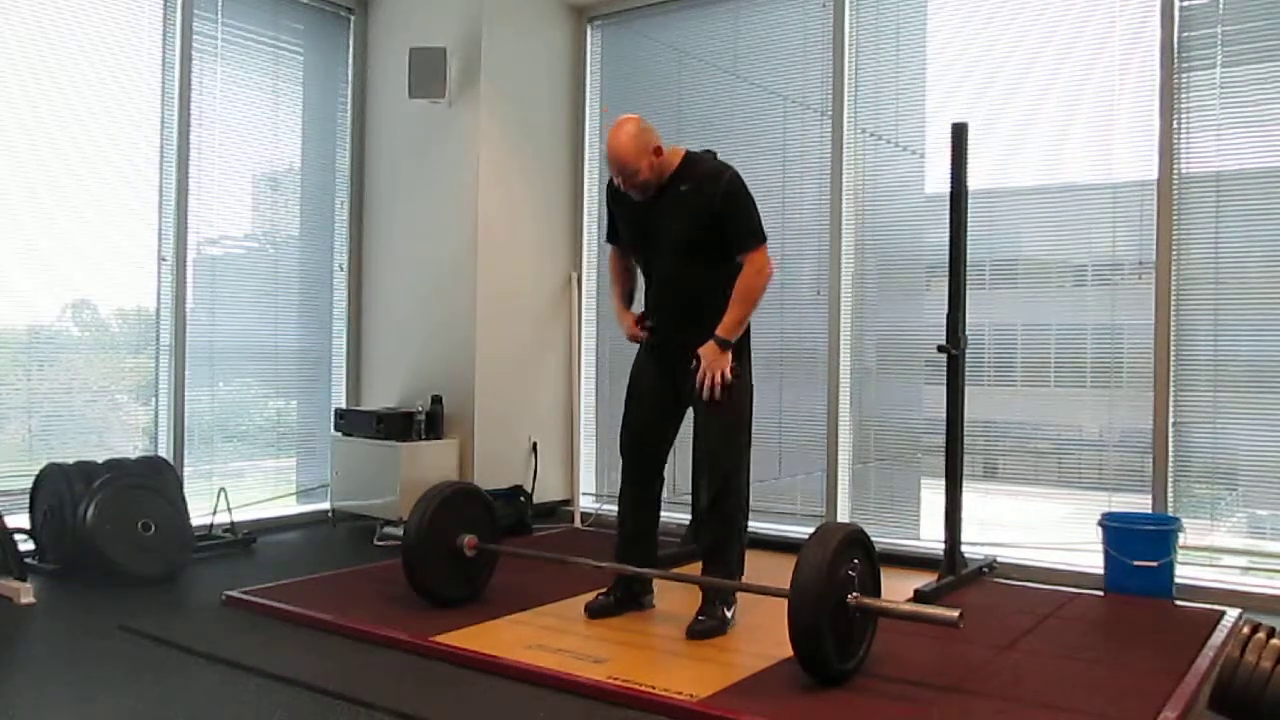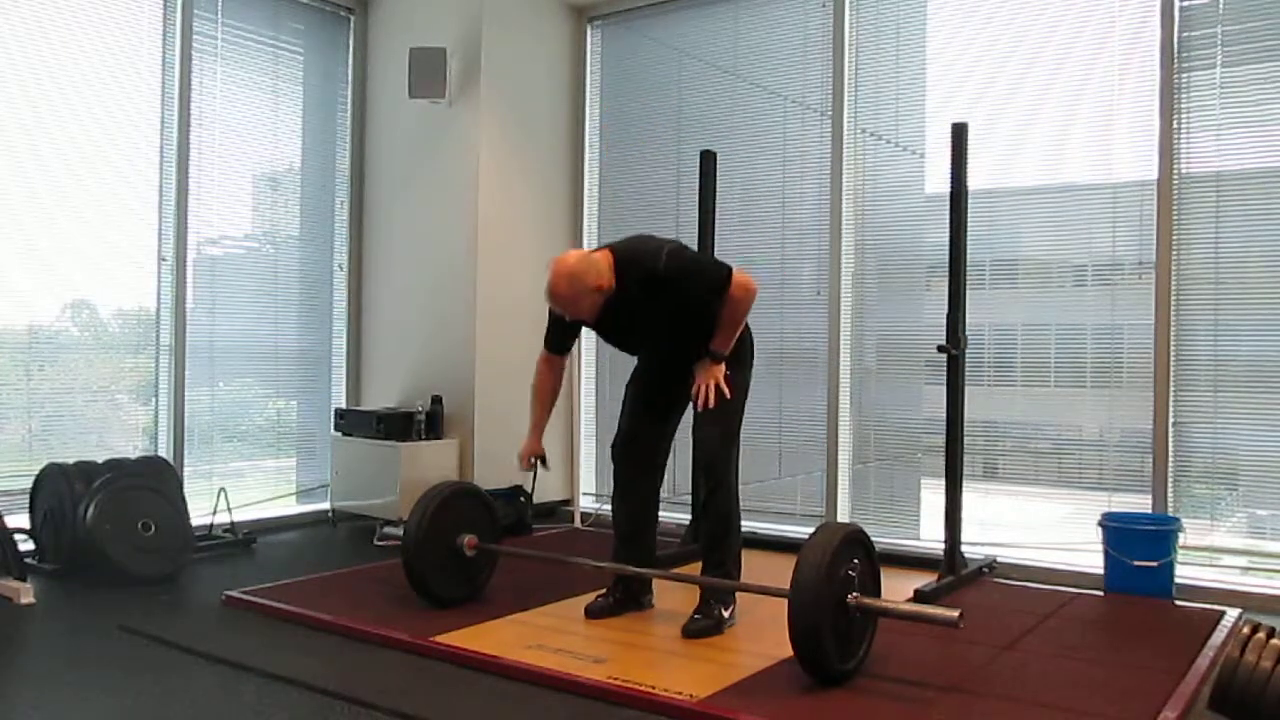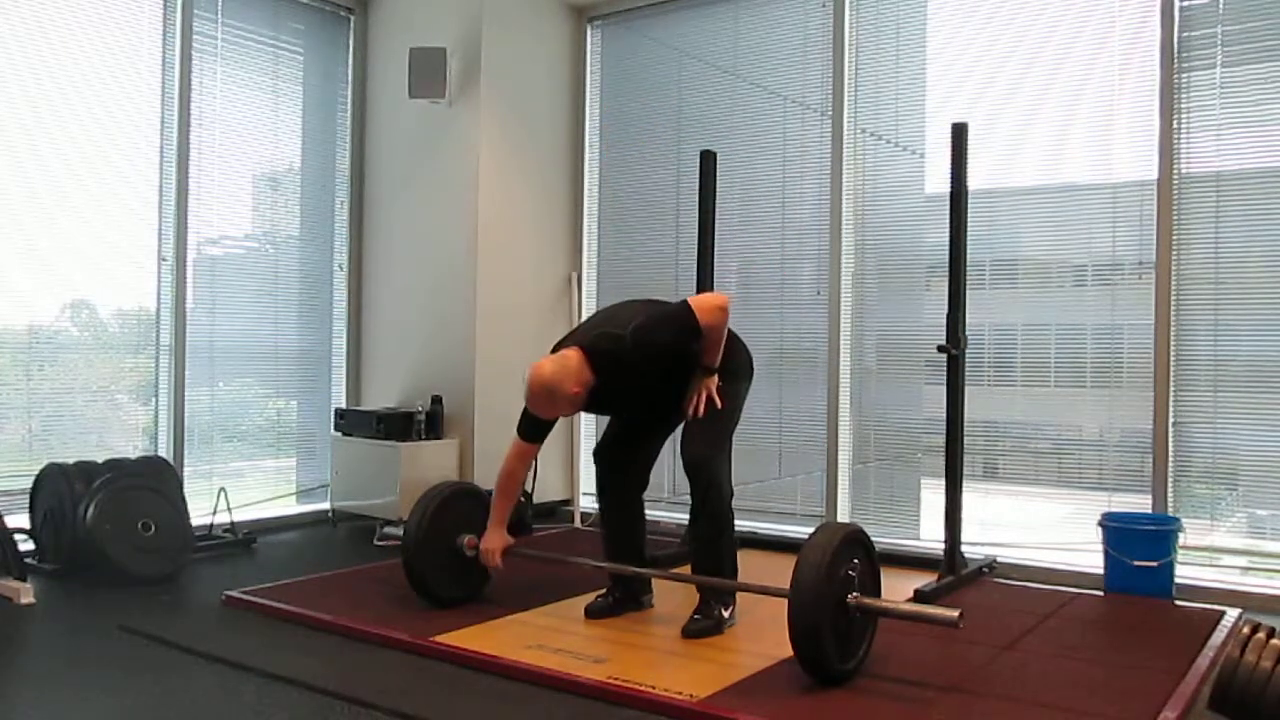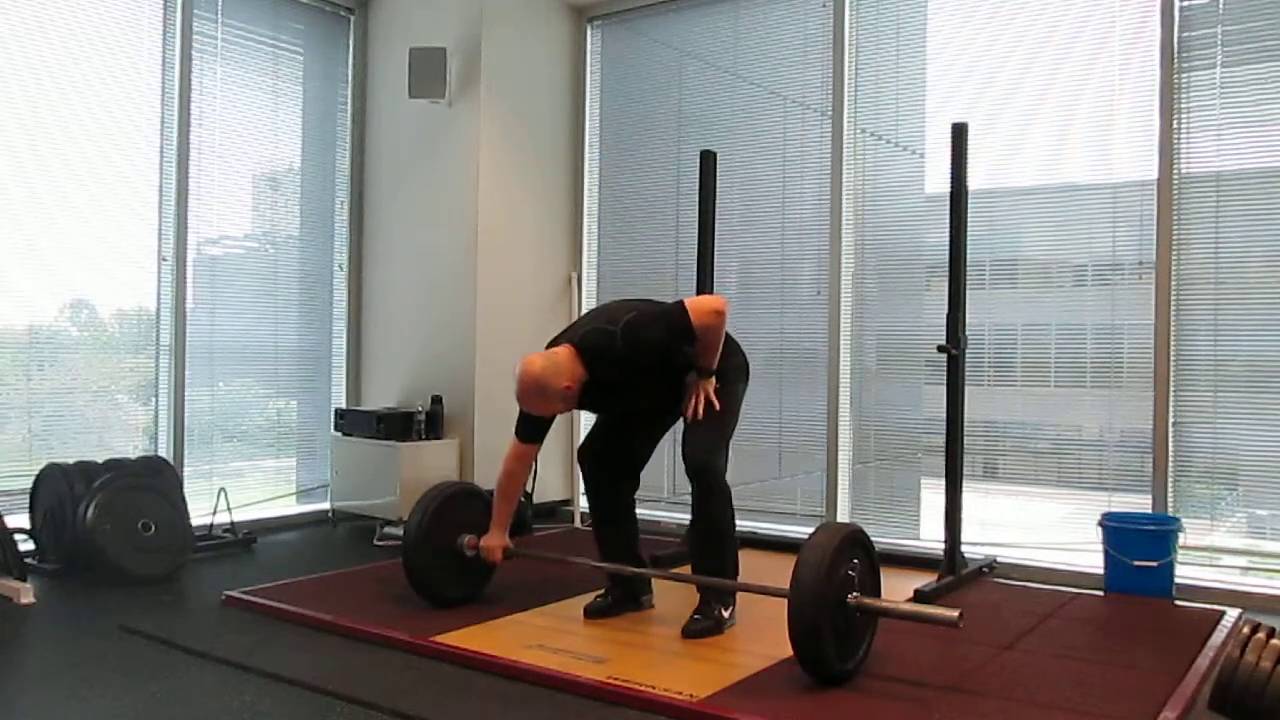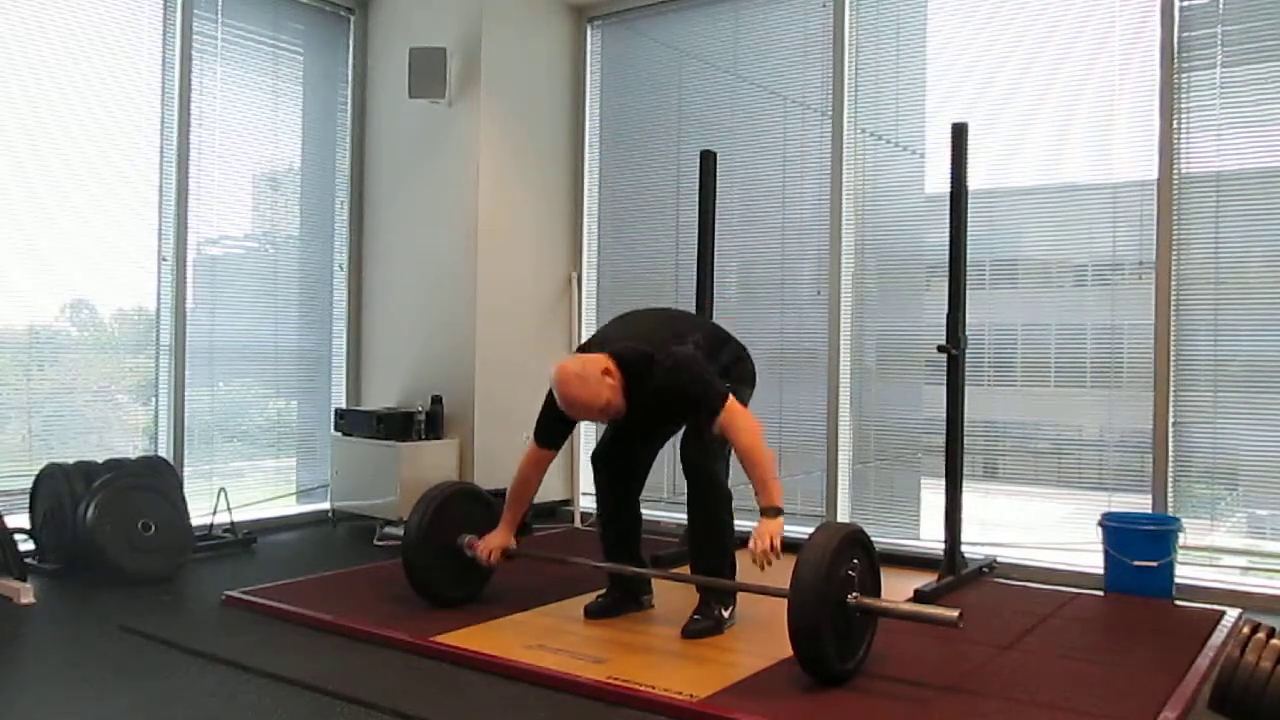
dt=0.5s
person 1, frame 1
left shoulder: (717, 183)
right shoulder: (621, 190)
left elbow: (757, 264)
left wrist: (724, 342)
right wrist: (623, 308)
left hip: (716, 347)
right hip: (658, 344)
left knee: (721, 467)
right knee: (639, 456)
left ankle: (720, 596)
right ankle: (632, 582)
person 1, frame 2
left shoulder: (662, 264)
right shoulder: (570, 293)
left elbow: (743, 288)
right elbow: (550, 363)
left wrist: (714, 358)
right wrist: (534, 436)
left hip: (718, 355)
right hip: (658, 360)
left knee: (713, 458)
right knee: (630, 453)
left ankle: (719, 596)
right ankle: (631, 583)
person 1, frame 3
left shoulder: (632, 346)
right shoulder: (553, 380)
left elbow: (717, 305)
right elbow: (519, 457)
left wrist: (707, 373)
right wrist: (495, 529)
left hip: (719, 369)
right hip: (658, 381)
left knee: (702, 460)
right knee: (613, 460)
left ankle: (718, 598)
right ankle: (630, 585)
person 1, frame 4
left shoulder: (625, 339)
right shoulder: (546, 378)
left elbow: (714, 308)
right elbow: (520, 457)
left wrist: (705, 376)
right wrist: (497, 530)
left hip: (712, 369)
left knee: (702, 461)
right knee: (597, 458)
left ankle: (718, 597)
right ankle: (628, 584)
person 1, frame 5
left shoulder: (665, 367)
right shoulder: (574, 388)
left elbow: (745, 429)
right elbow: (535, 460)
left wrist: (771, 513)
right wrist: (505, 529)
left hip: (721, 371)
left knee: (701, 459)
right knee: (610, 461)
left ankle: (718, 598)
right ankle: (630, 586)
